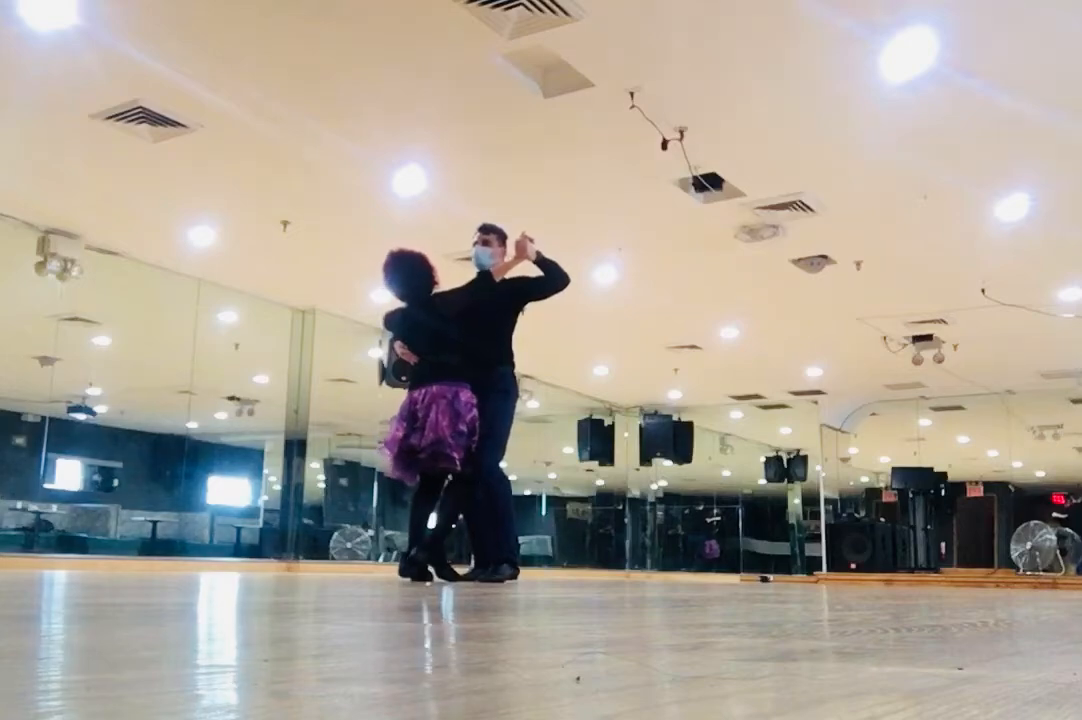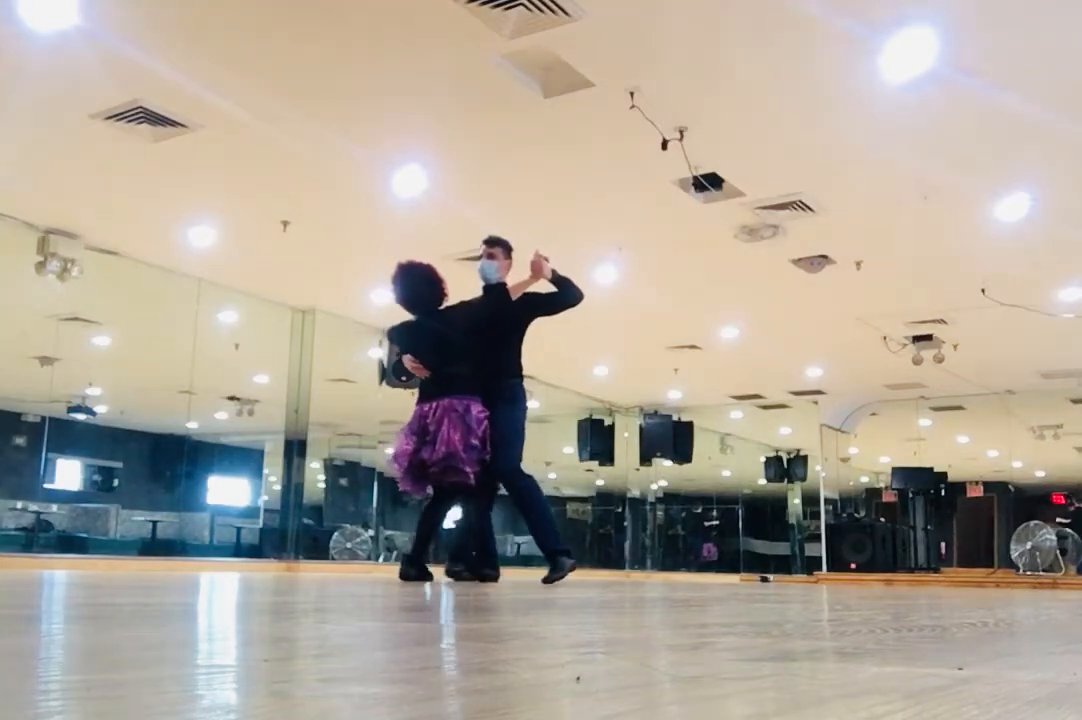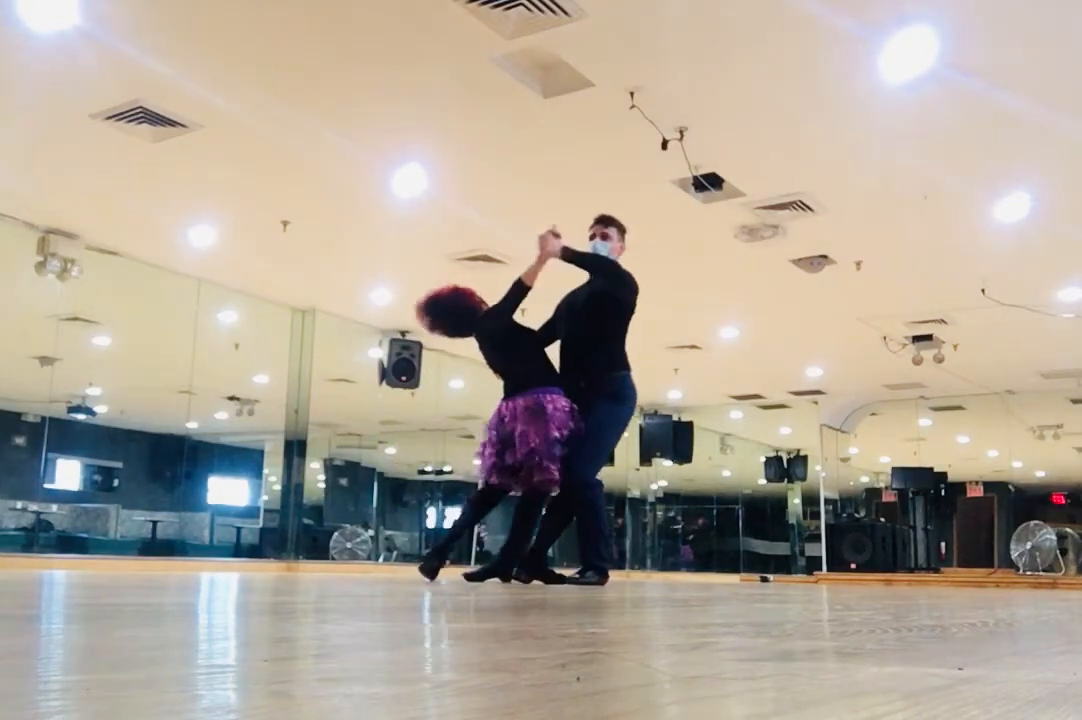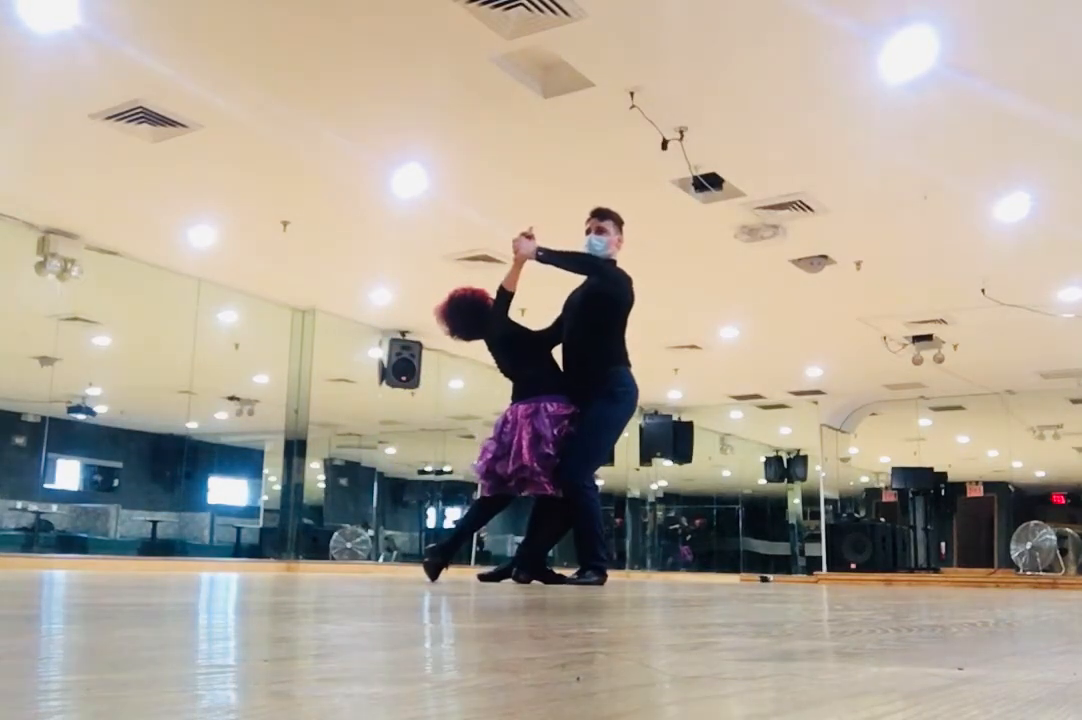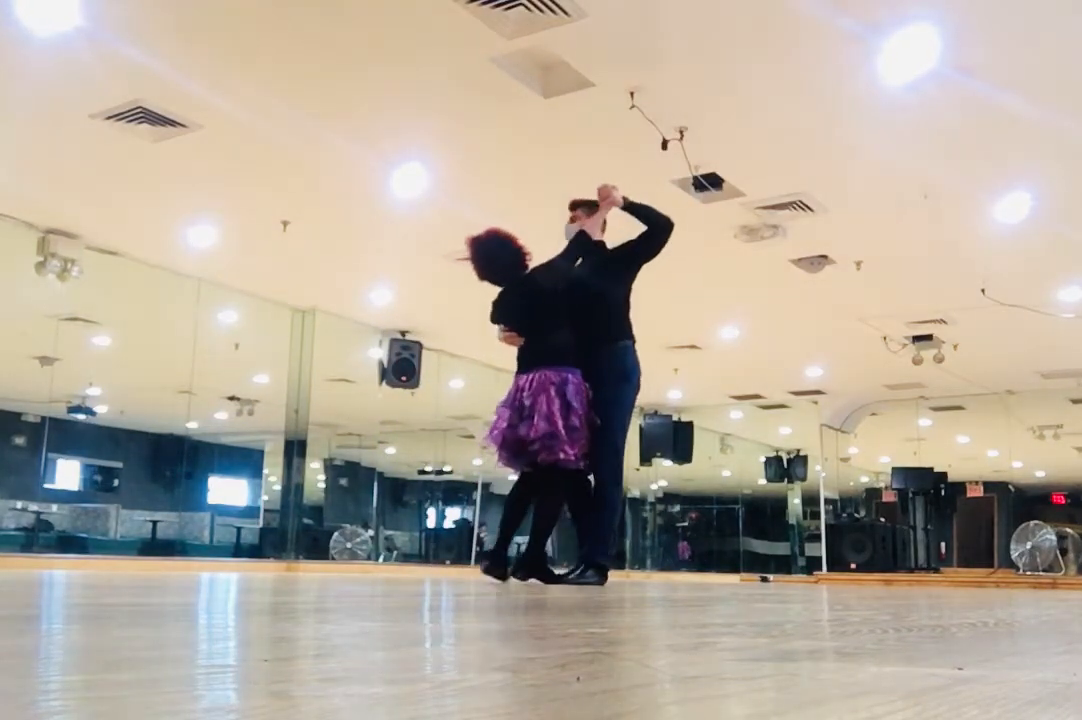
dt=1s
person 1, frame 1
left shoulder: (512, 288)
right shoulder: (457, 295)
left elbow: (559, 280)
left wrist: (534, 256)
right wrist: (405, 344)
left hip: (496, 384)
left knee: (487, 465)
left ankle: (506, 558)
right ankle: (485, 559)
person 1, frame 2
left shoulder: (521, 303)
left elbow: (573, 297)
left wrist: (548, 275)
right wrist: (412, 357)
left hip: (505, 396)
left knee: (507, 470)
left ankle: (558, 553)
right ankle: (482, 561)
person 1, frame 3
left shoulder: (620, 287)
right shoulder: (574, 298)
left elbow: (614, 276)
right elbow: (544, 335)
left wrist: (561, 251)
left hip: (611, 393)
right hip: (577, 397)
left knee: (579, 473)
right knee: (563, 473)
left ankle: (596, 565)
right ankle: (534, 561)
person 1, frame 4
left shoulder: (615, 281)
right shoulder: (579, 293)
left elbow: (592, 265)
right elbow: (554, 334)
left wrist: (537, 253)
left hip: (611, 390)
right hip: (581, 394)
left knee: (575, 474)
right knee: (557, 474)
left ankle: (594, 566)
right ankle: (528, 560)
person 1, frame 5
left shoulder: (618, 260)
right shoulder: (566, 275)
left elbow: (662, 226)
left wrist: (621, 204)
right wrist: (515, 331)
left hip: (615, 366)
right hip: (576, 372)
left knee: (606, 465)
left ankle: (595, 564)
person 2, frame 1
left shoulder: (396, 319)
right shoulder: (440, 307)
right elbow: (481, 286)
left hip: (419, 398)
right hip: (452, 395)
left knee: (428, 480)
right knee: (462, 474)
left ankle: (414, 554)
right ankle: (433, 547)
person 2, frame 2
left shoulder: (404, 332)
right shoulder: (452, 319)
right elbow: (496, 301)
left hip: (428, 410)
right hip: (462, 407)
left knee: (443, 489)
right knee: (464, 484)
left ankle: (416, 560)
person 2, frame 3
left shoulder: (487, 333)
right shoulder: (491, 322)
left elbow: (528, 342)
right elbow: (516, 293)
right wrist: (544, 256)
left hip: (514, 409)
right hip: (539, 404)
left knee: (497, 486)
right knee: (537, 486)
left ankle: (440, 552)
right ankle: (507, 561)
person 2, frame 4
left shoulder: (503, 337)
right shoulder: (499, 329)
left elbow: (550, 337)
right elbow: (502, 298)
right wrist: (520, 260)
left hip: (528, 413)
right hip: (545, 412)
left knee: (500, 492)
right knee: (555, 491)
left ankle: (443, 551)
right ankle: (529, 562)
person 2, frame 5
left shoulder: (503, 302)
right shoulder: (540, 280)
right elbow: (579, 244)
right wrist: (604, 209)
left hip: (528, 383)
right hip: (559, 380)
left knee: (533, 474)
right knee: (563, 474)
left ankle: (499, 554)
right ankle: (532, 558)
